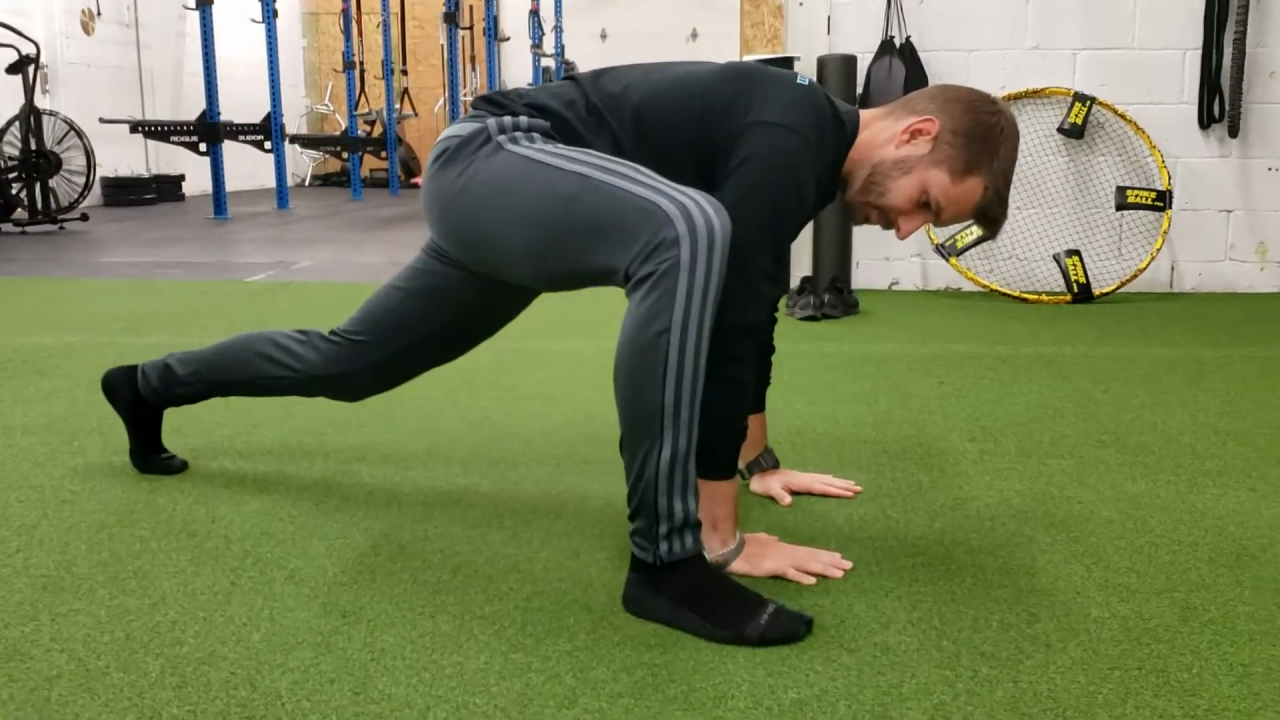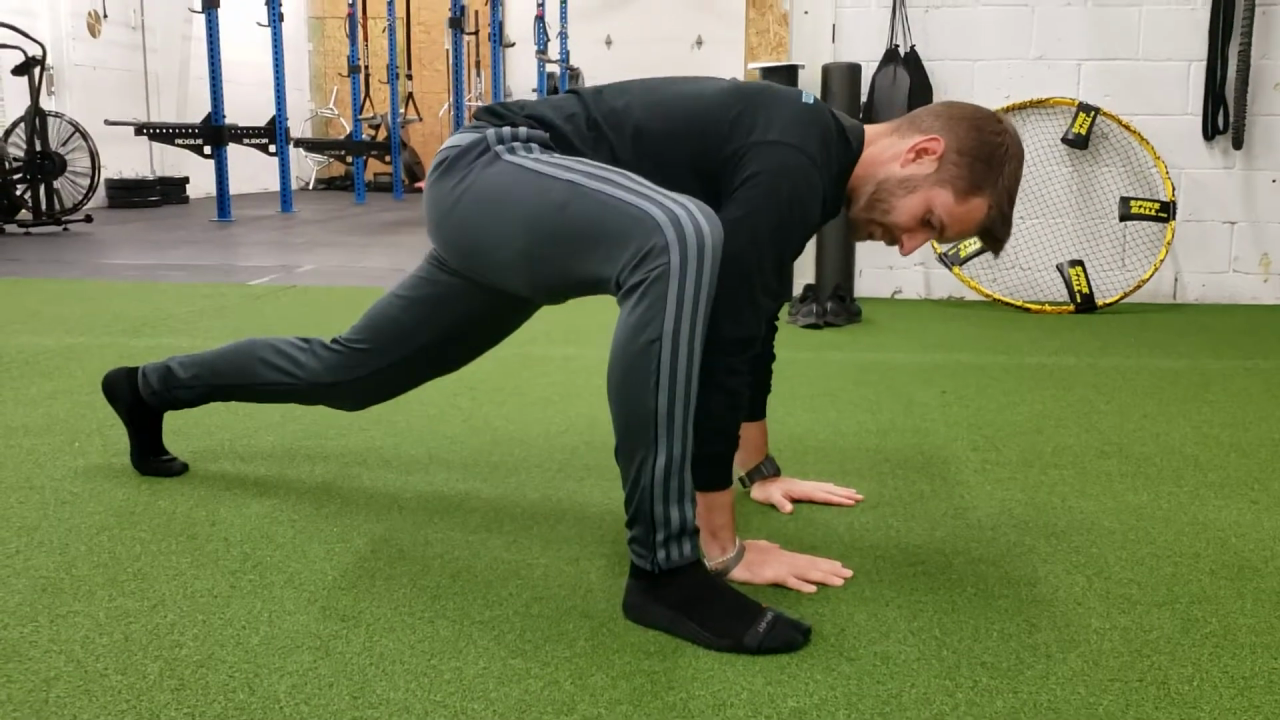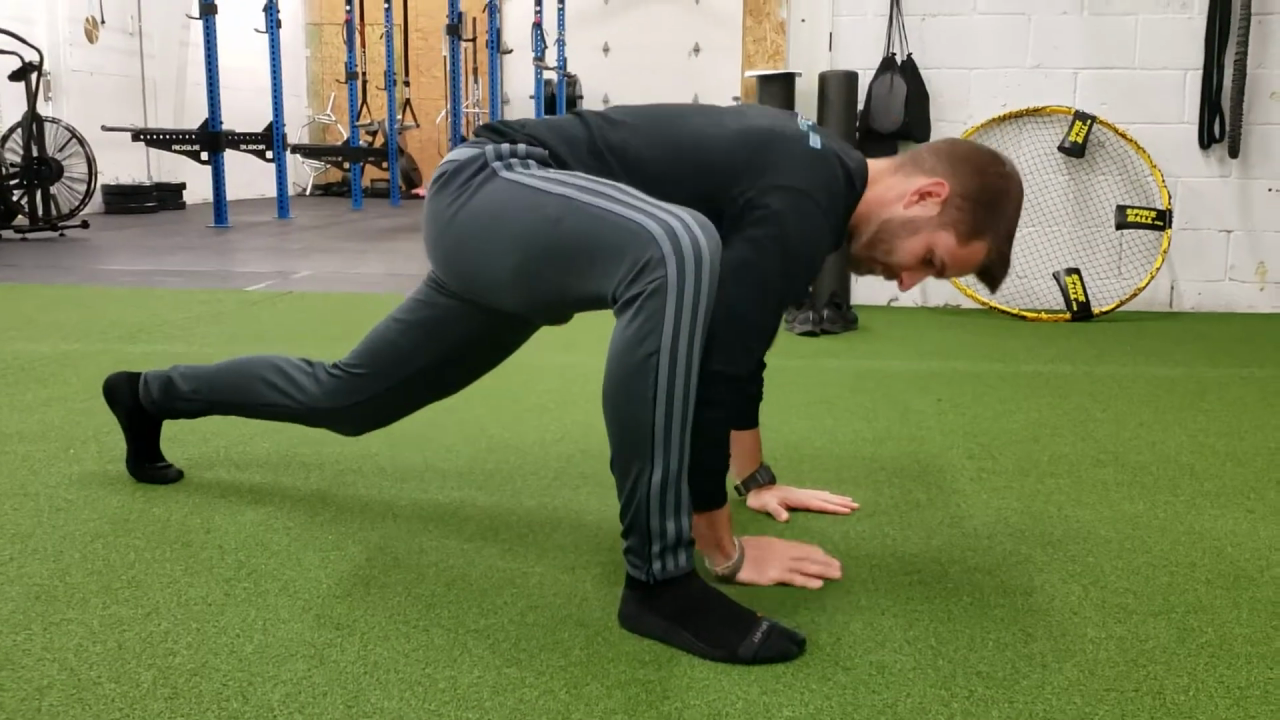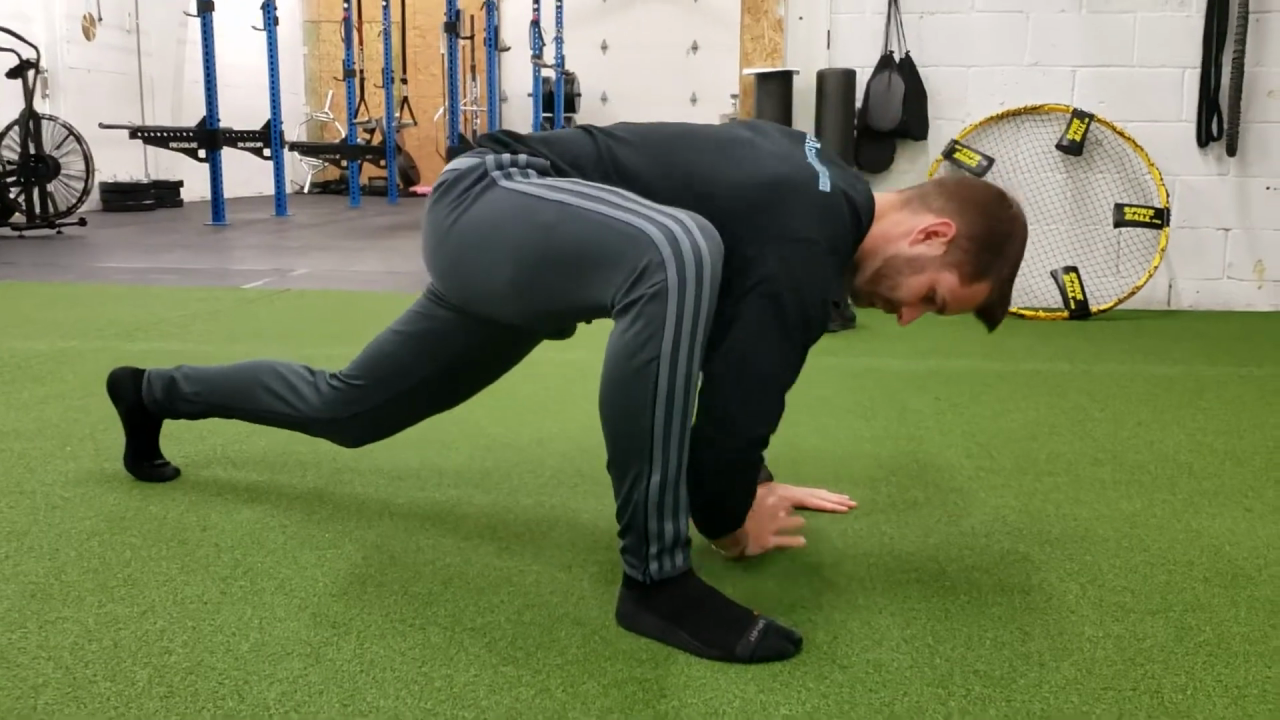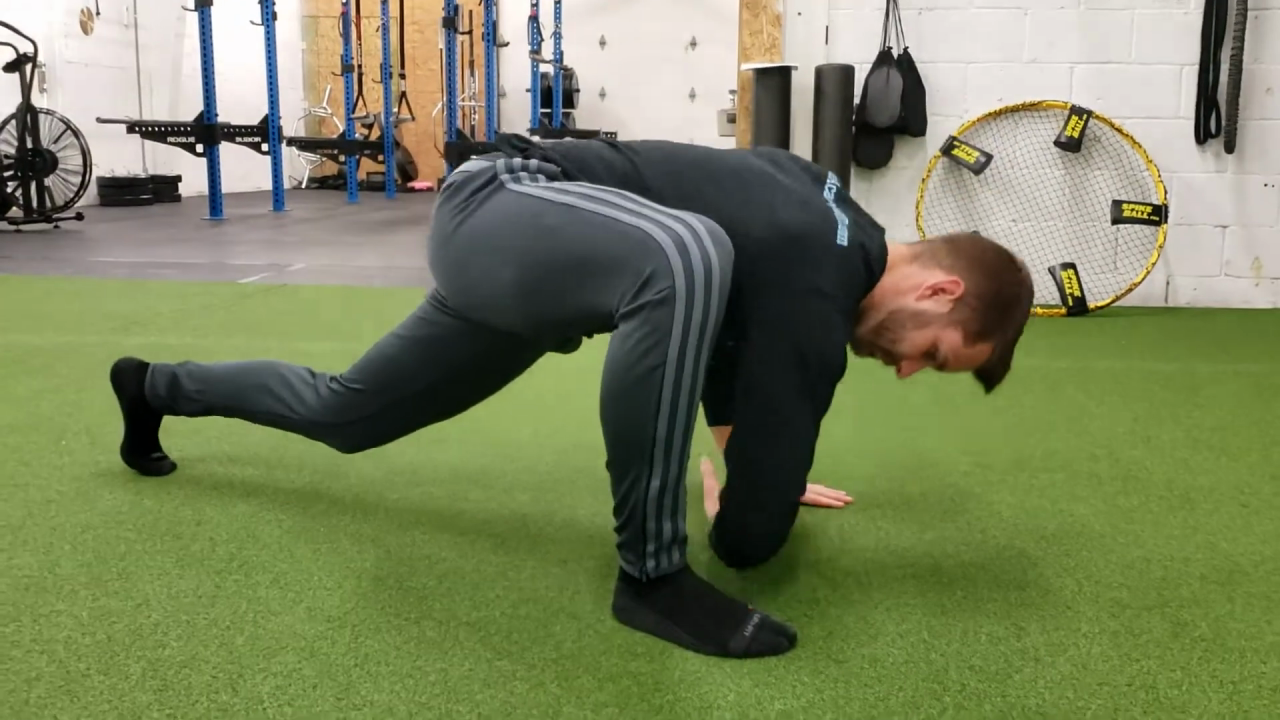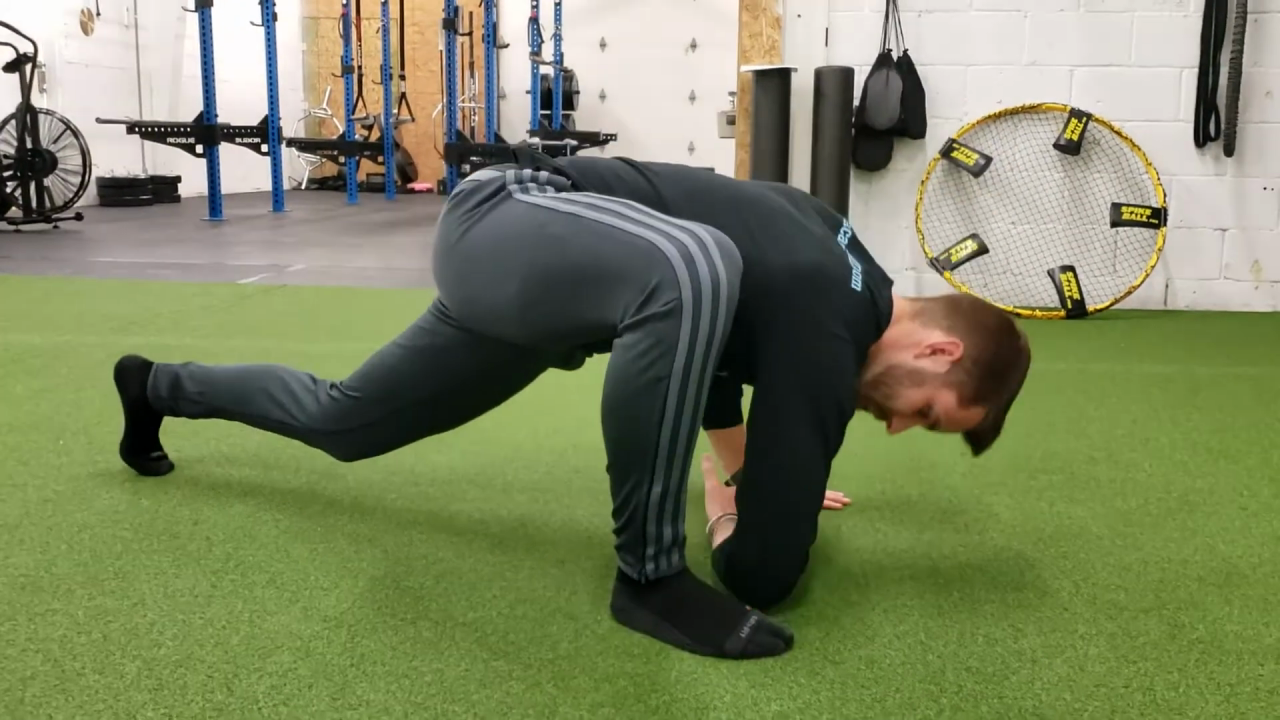
dt=0.2s
person 1, frame 1
left shoulder: (802, 140)
right shoulder: (789, 142)
left elbow: (747, 310)
right elbow: (725, 325)
left wrist: (759, 459)
right wrist: (719, 537)
left hip: (505, 198)
right hip: (489, 159)
left knee: (349, 364)
right knee: (687, 231)
left ankle: (147, 386)
right ankle: (666, 559)
person 1, frame 2
left shoulder: (805, 146)
right shoulder: (796, 161)
left elbow: (744, 315)
right elbow: (716, 337)
left wrist: (757, 467)
right wrist: (718, 543)
left hip: (504, 207)
right hip: (487, 172)
left knee: (348, 373)
right knee: (678, 236)
left ankle: (149, 387)
right ankle: (666, 565)
person 1, frame 3
left shoulder: (811, 169)
right shoulder: (803, 202)
left elbow: (724, 329)
right elbow: (711, 371)
left wrist: (754, 476)
right wrist: (720, 547)
left hip: (501, 225)
right hip: (487, 190)
left knee: (347, 397)
right knee: (677, 248)
left ankle: (150, 395)
right ankle: (659, 577)
person 1, frame 4
left shoulder: (823, 188)
right shoulder: (808, 244)
left elbow: (720, 321)
right elbow: (720, 445)
left wrist: (753, 483)
right wrist: (739, 521)
left hip: (500, 237)
right hip: (485, 203)
left knee: (345, 410)
right knee: (677, 253)
left ankle: (152, 394)
right ankle: (655, 577)
person 1, frame 5
left shoulder: (836, 220)
right shoulder: (818, 288)
right elbow: (748, 533)
left wrist: (748, 468)
right wrist: (748, 494)
left hip: (507, 241)
right hip: (493, 211)
left knee: (340, 414)
right knee: (686, 258)
left ankle: (152, 387)
right ankle: (650, 574)
person 1, frame 6
left shoulder: (836, 260)
right shoulder: (825, 331)
right elbow: (764, 571)
left wrist: (742, 477)
right wrist: (750, 514)
left hip: (511, 256)
right hip: (500, 221)
left knee: (339, 421)
right knee: (693, 272)
left ankle: (154, 386)
right ankle: (649, 575)
